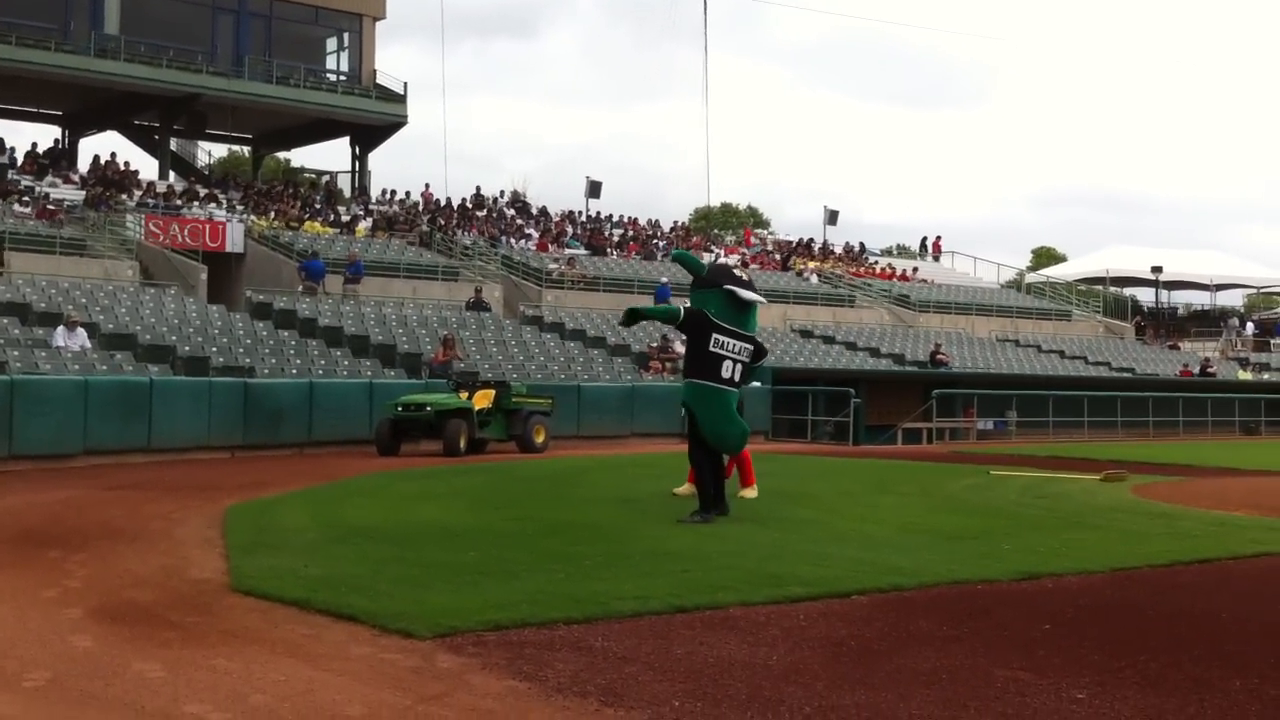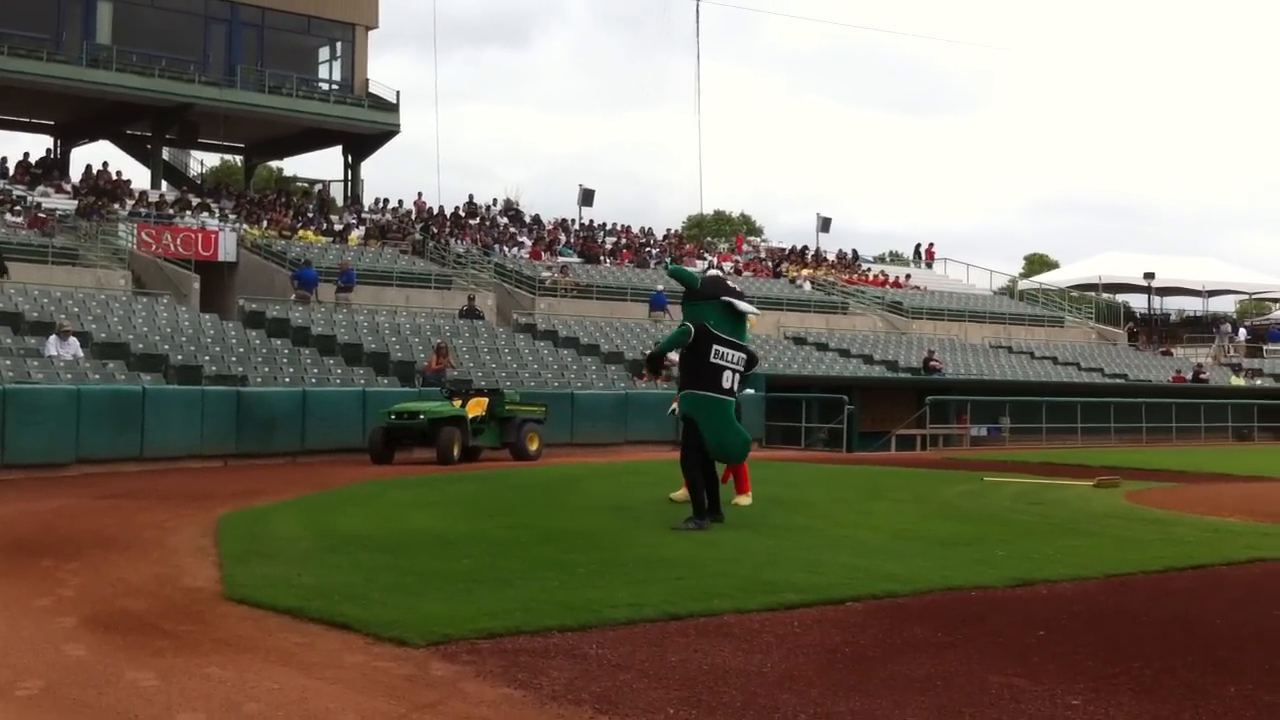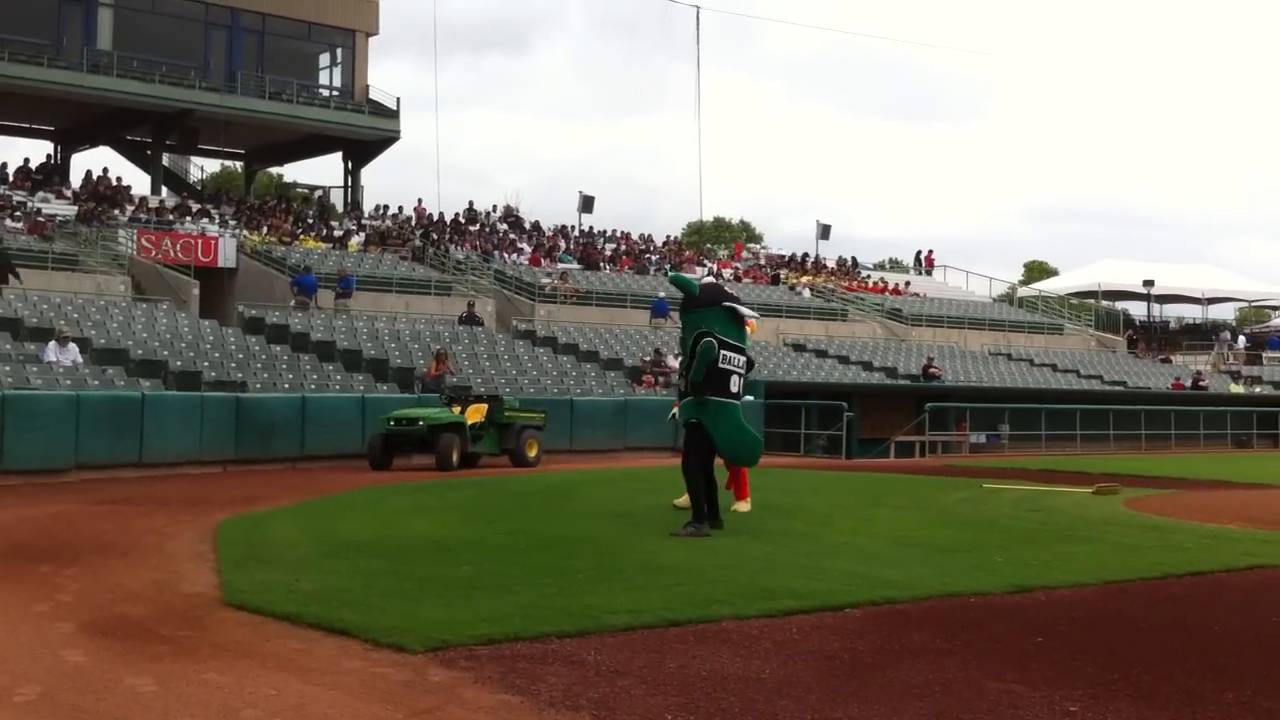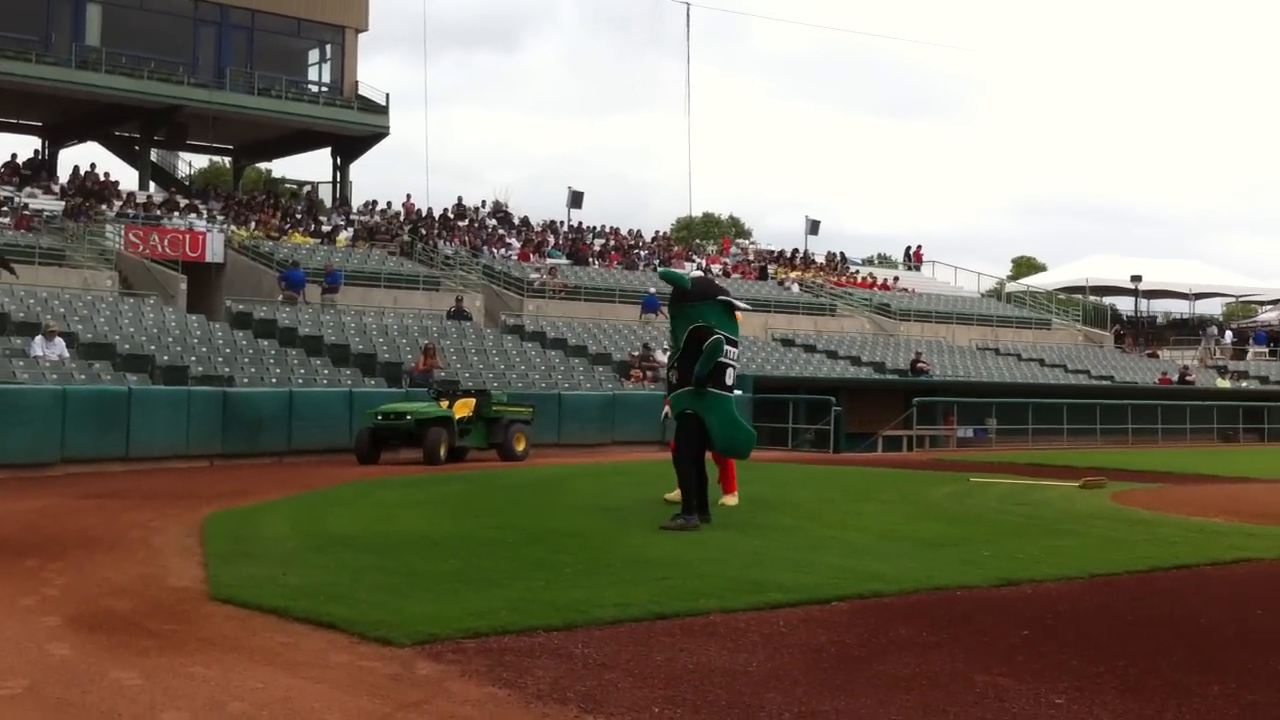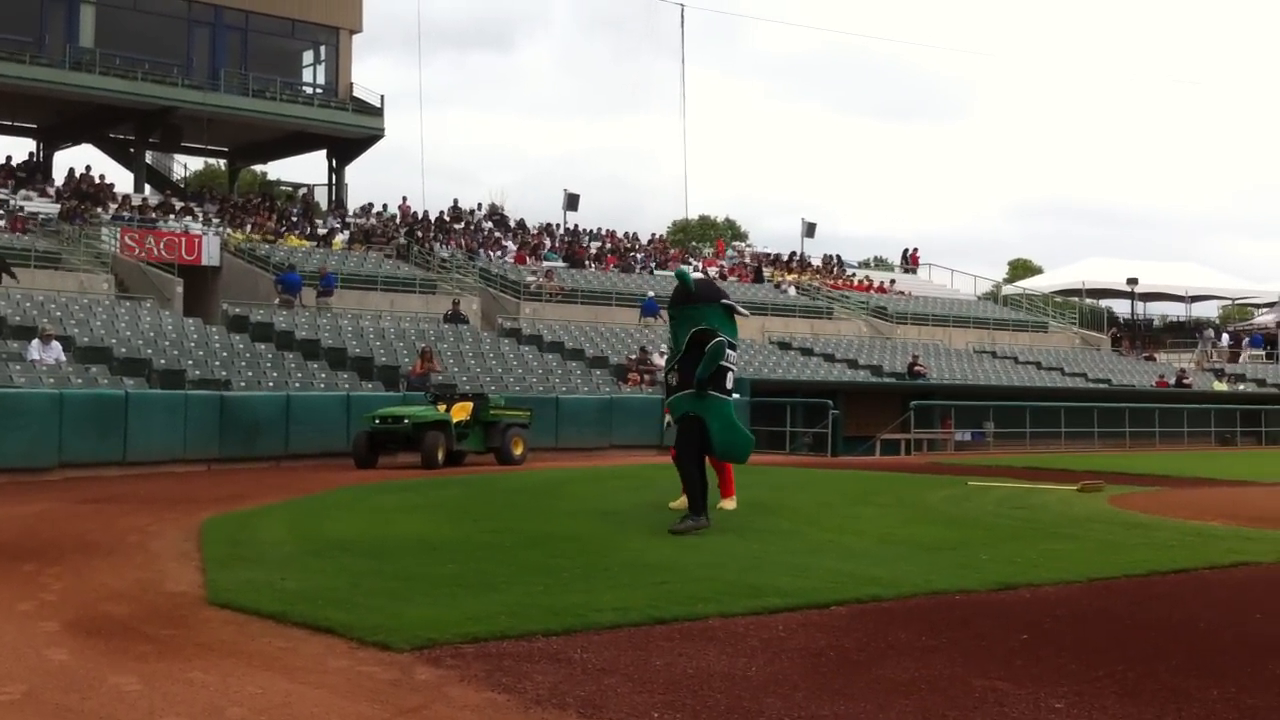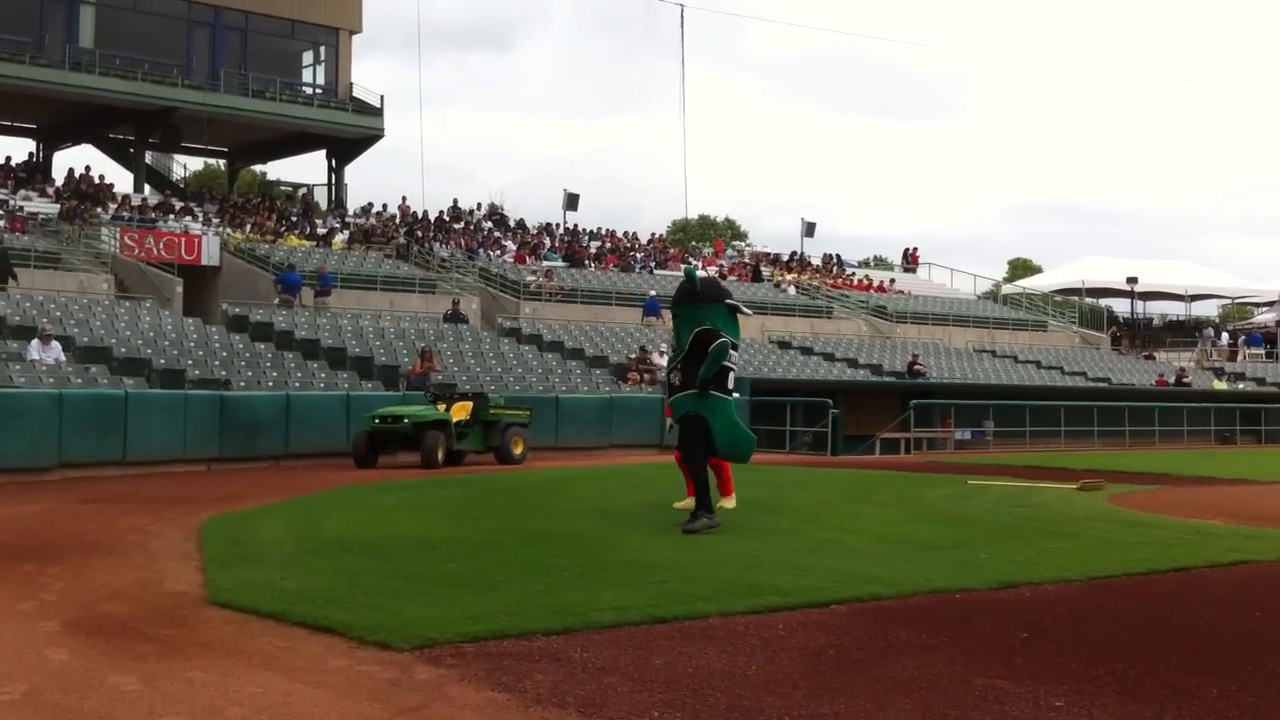
dt=0.1s
person 1, frame 1
left shoulder: (704, 320)
right shoulder: (744, 331)
left elbow: (674, 312)
right elbow: (760, 355)
left wrist: (639, 312)
left hip: (704, 394)
right hip: (727, 396)
left knee: (699, 451)
right knee: (712, 449)
left ankle: (707, 509)
right ankle: (719, 503)
person 1, frame 2
left shoulder: (702, 330)
right shoulder: (737, 343)
left elbow: (685, 332)
right elbow: (752, 363)
left wrist: (658, 353)
left hip: (701, 405)
right hip: (722, 405)
left knee: (690, 460)
right knee: (703, 459)
left ankle: (700, 516)
right ankle: (714, 510)
person 1, frame 3
left shoulder: (707, 337)
right shoulder: (732, 341)
left elbow: (707, 348)
right elbow: (746, 366)
left wrist: (696, 381)
left hip: (705, 410)
right hip: (725, 409)
left knee: (691, 464)
right knee: (704, 465)
left ankle: (699, 521)
right ankle: (712, 516)
person 1, frame 4
left shoulder: (698, 330)
right shoulder: (716, 330)
left elbow: (716, 344)
left wrist: (698, 376)
left hip: (699, 403)
right hip: (707, 402)
left knee: (682, 455)
right knee: (695, 458)
left ankle: (688, 513)
right ankle: (701, 511)
person 1, frame 5
left shoulder: (700, 333)
right shoulder: (708, 333)
left elbow: (718, 346)
left wrist: (700, 378)
left hip: (699, 405)
right hip: (702, 406)
left knee: (684, 457)
right knee: (696, 460)
left ankle: (696, 514)
right ankle: (699, 513)
person 1, frame 6
left shoulder: (704, 333)
right shoulder: (701, 333)
left elbow: (722, 347)
left wrist: (703, 378)
left hip: (701, 404)
right hip: (698, 406)
left knee: (692, 457)
right knee: (696, 458)
left ankle: (707, 513)
right ankle: (701, 513)
